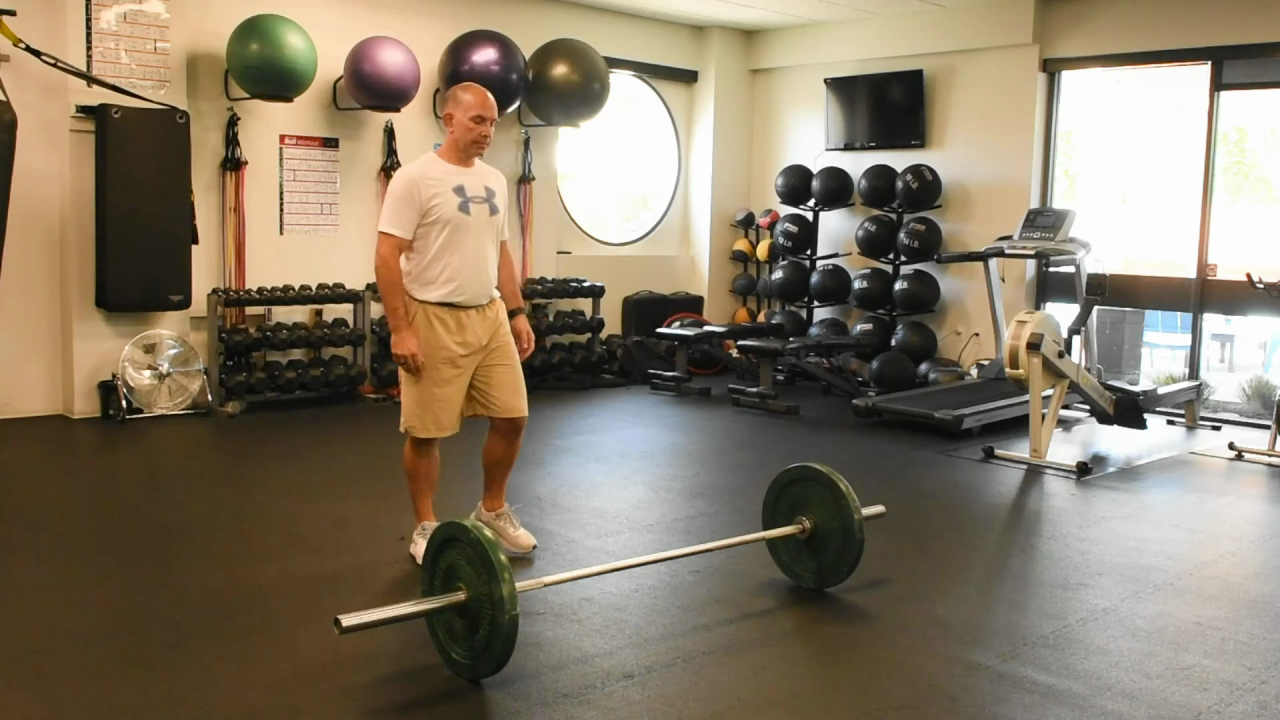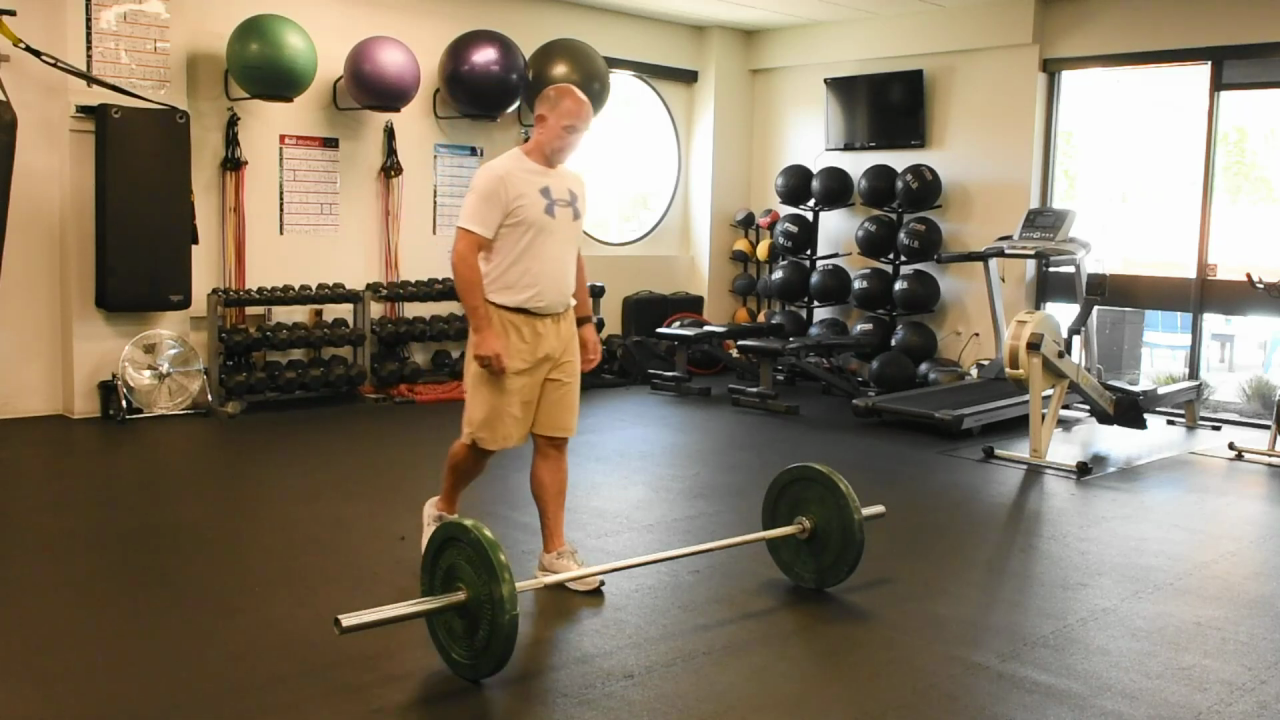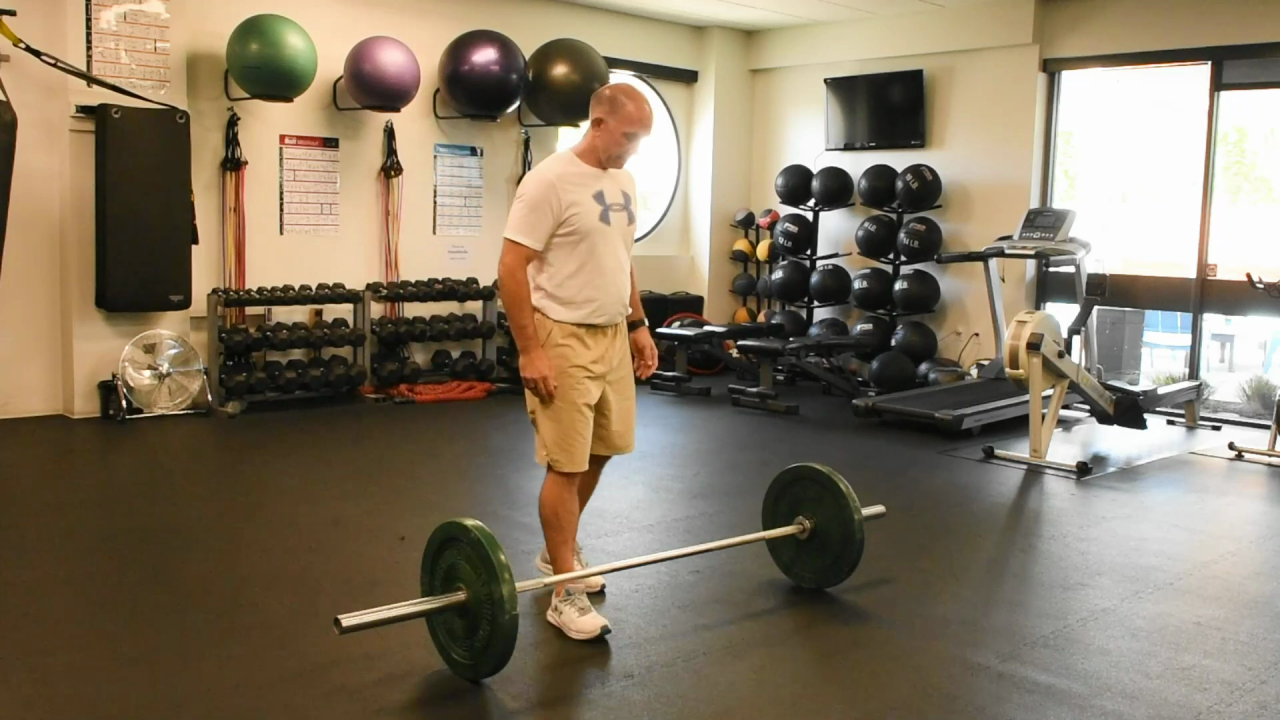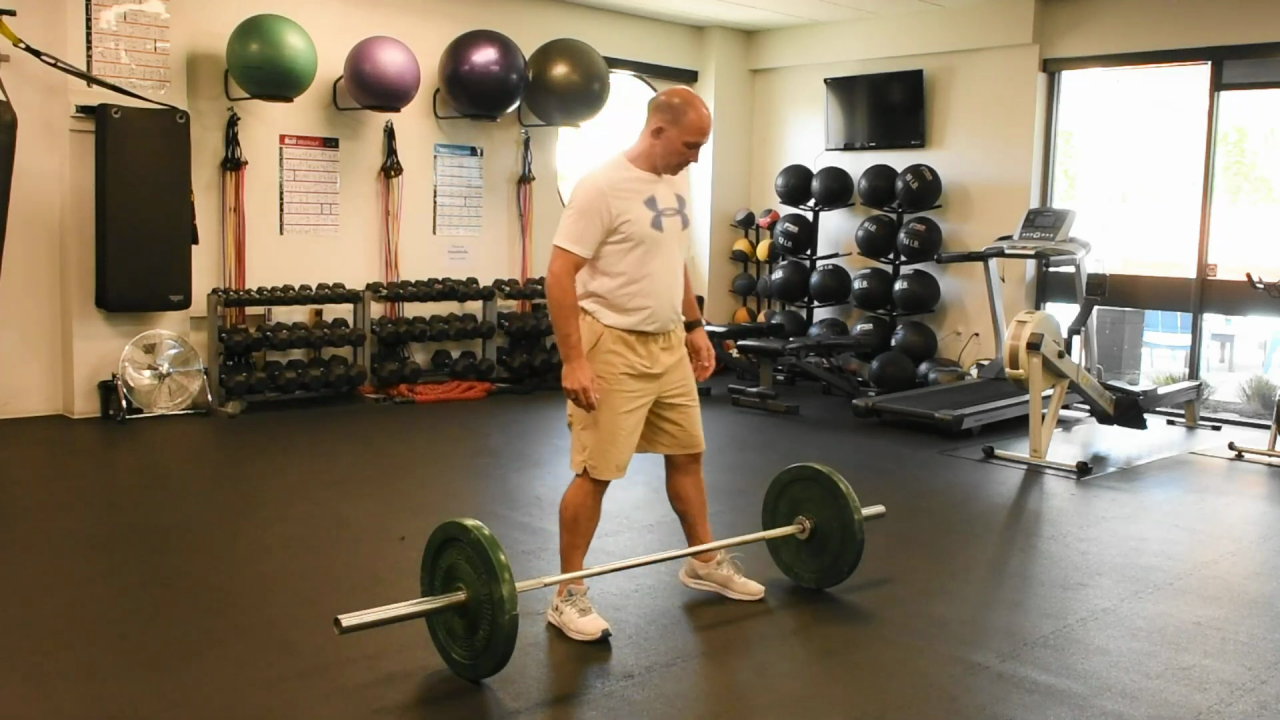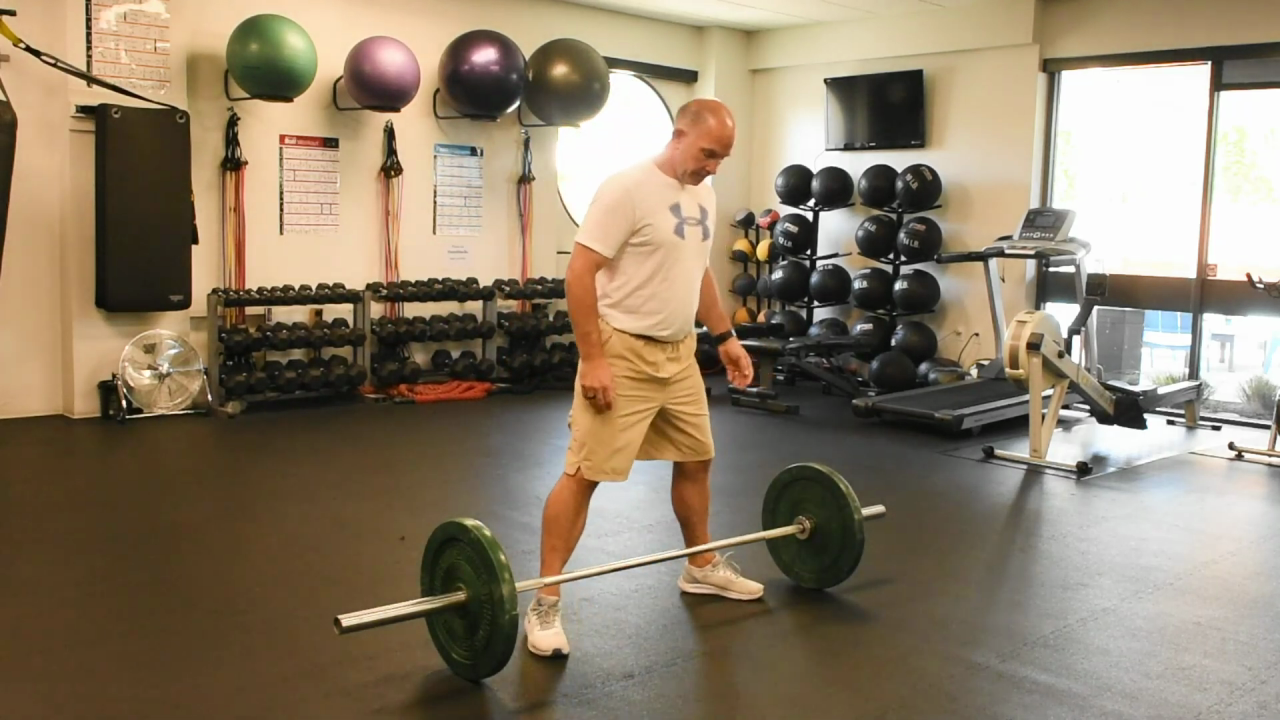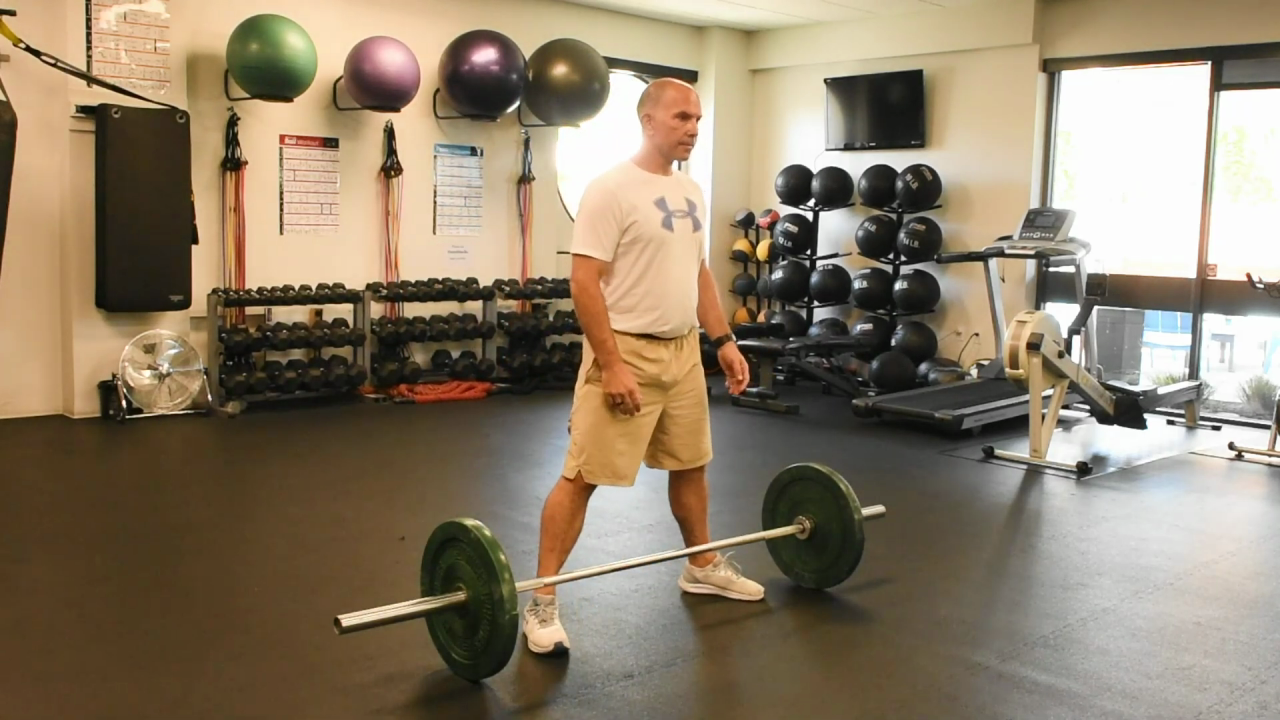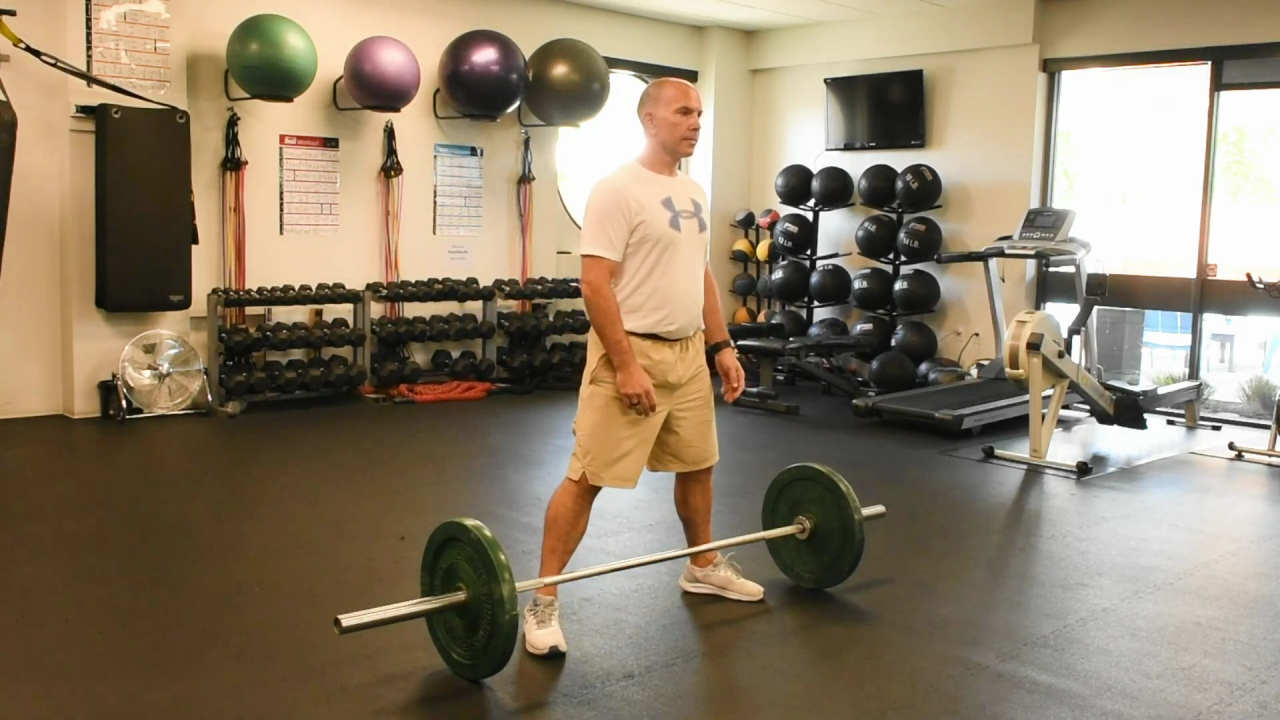
dt=0.7s
person 1, frame 1
left shoulder: (494, 180)
right shoulder: (416, 178)
right elbow: (387, 258)
left wrist: (518, 313)
right wrist: (401, 329)
left hip: (489, 317)
right hip: (434, 320)
left knee: (511, 418)
right knee: (425, 432)
left ankle: (494, 510)
right ankle: (426, 527)
person 1, frame 2
left shoulder: (573, 183)
right shoulder: (500, 177)
right elbow: (464, 255)
left wrist: (586, 322)
right wrist: (484, 330)
left hip: (559, 328)
right hip: (508, 326)
left knee: (554, 441)
right knee: (485, 438)
left ankle: (555, 551)
right ankle: (442, 509)
person 1, frame 3
left shoulder: (623, 182)
right shoulder: (550, 181)
right elbow: (511, 267)
left wrist: (638, 326)
right wrist: (530, 350)
left hip: (612, 337)
right hip: (564, 340)
left knee: (601, 454)
right knee: (566, 465)
left ankle: (557, 550)
right ankle: (566, 594)
person 1, frame 4
left shoulder: (676, 185)
right shoulder: (602, 188)
right elbow: (560, 274)
left wrist: (694, 328)
right wrist: (574, 360)
left hip: (667, 345)
right hip: (614, 347)
left knee: (688, 454)
right knee: (596, 471)
left ankle: (704, 561)
right ankle: (567, 595)
person 1, frame 5
left shoulder: (703, 196)
right shoulder: (627, 189)
right elbow: (580, 274)
left wrist: (725, 337)
right wrist: (594, 358)
left hip: (678, 353)
right hip: (624, 352)
left knee: (696, 460)
right knee: (584, 473)
left ankle: (701, 566)
right ankle: (545, 602)
person 1, frame 6
left shoulder: (690, 191)
right shoulder: (612, 190)
right elbow: (584, 283)
left wrist: (724, 341)
right wrist: (612, 366)
left hip: (683, 352)
right hip: (627, 352)
left knee: (691, 464)
right knee: (582, 476)
left ankle: (702, 565)
right ankle: (542, 601)
person 1, frame 7
left shoulder: (693, 192)
right shoulder: (618, 190)
right elbow: (595, 284)
left wrist: (722, 347)
right wrist: (626, 366)
left hip: (688, 353)
right hip: (631, 353)
left knee: (698, 465)
right knee: (587, 477)
left ankle: (703, 566)
right ankle: (543, 601)
